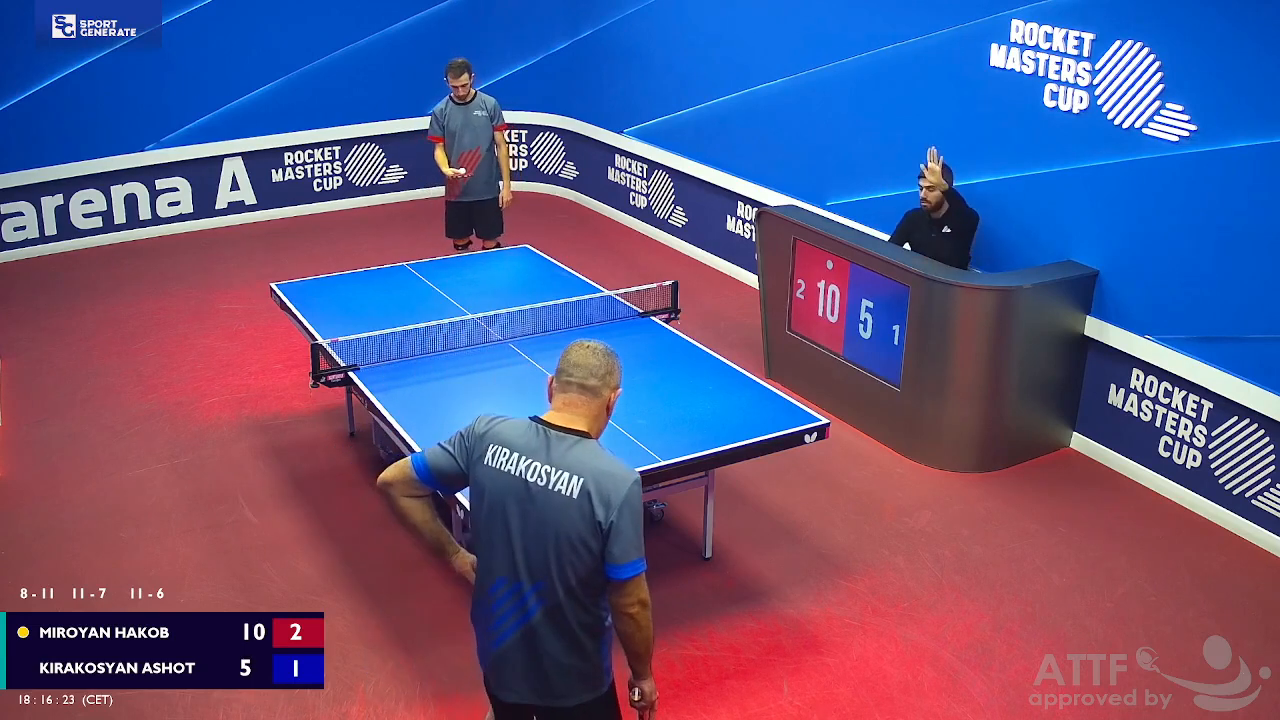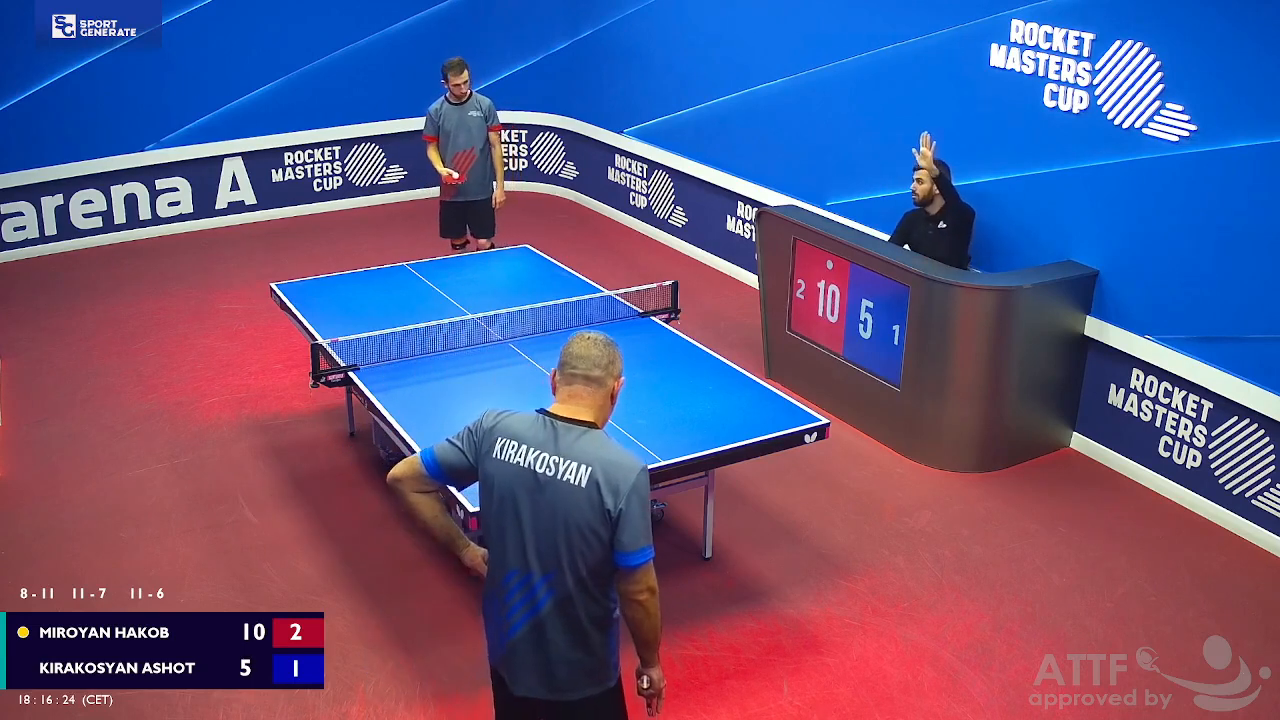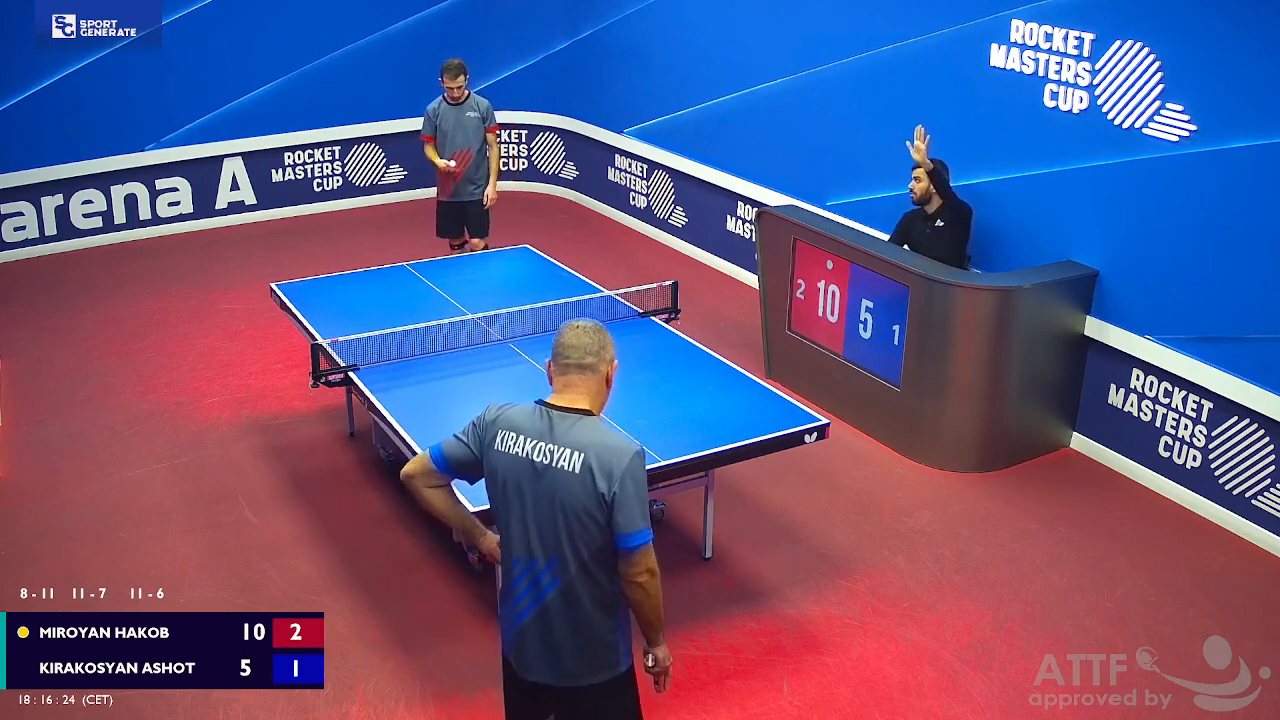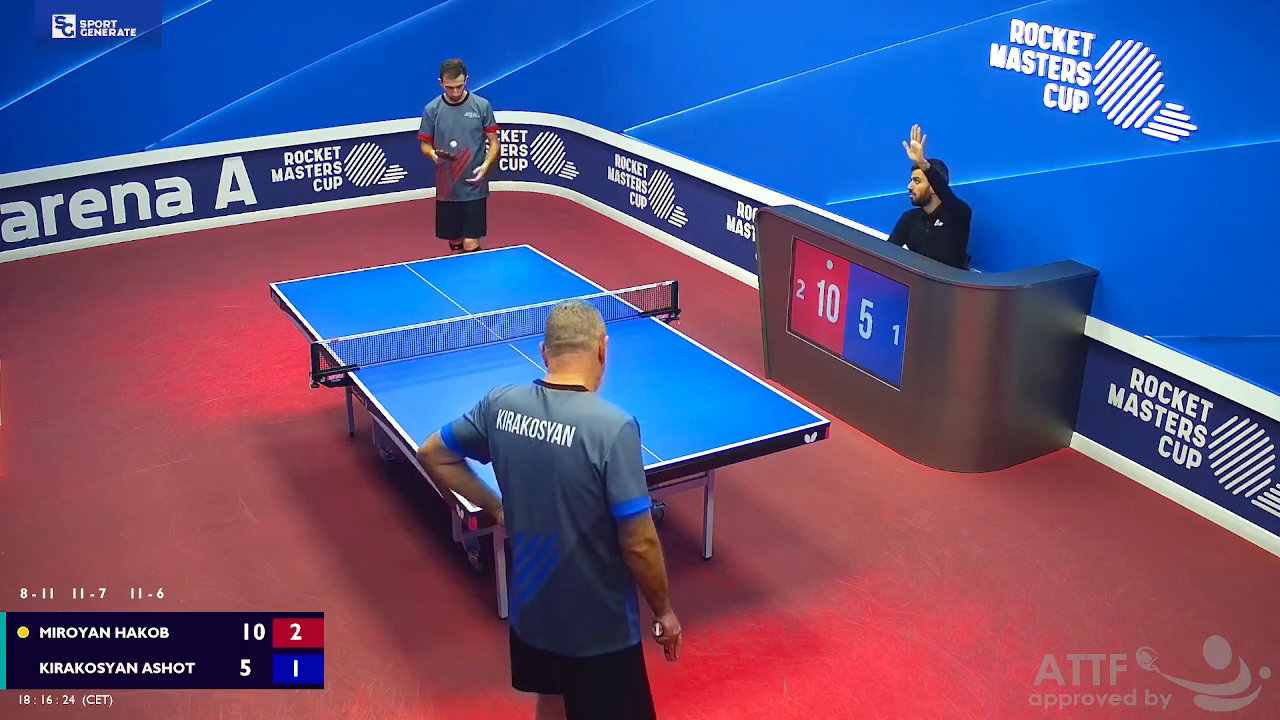
dt=0.2s
person 1, frame 1
left shoulder: (486, 434)
right shoulder: (617, 483)
left elbow: (394, 482)
right elbow: (630, 604)
left wrist: (453, 554)
right wrist: (643, 674)
left hip: (497, 649)
right hip: (573, 674)
person 1, frame 2
left shoulder: (494, 428)
right shoulder: (623, 472)
left elbow: (404, 478)
right elbow: (638, 591)
left wrist: (463, 548)
right wrist: (650, 662)
left hip: (506, 642)
right hip: (580, 665)
person 1, frame 3
left shoulder: (497, 422)
right shoulder: (620, 455)
left elbow: (417, 475)
right elbow: (639, 573)
left wrist: (479, 536)
right wrist: (656, 642)
left hip: (520, 630)
right hip: (592, 651)
person 1, frame 4
left shoulder: (500, 403)
right shoulder: (613, 427)
left elbow: (432, 454)
right elbow: (639, 543)
right wrist: (663, 610)
left hip: (529, 607)
right hip: (599, 623)
person 2, frame 1
left shoulder: (490, 105)
right shoulder: (440, 111)
left elbow: (501, 146)
right elbow: (439, 148)
left wrist: (506, 185)
right wrist: (446, 170)
left hip: (487, 191)
right hip: (456, 193)
left knee: (490, 245)
right knee: (460, 245)
person 2, frame 2
left shoulder: (485, 105)
right shoulder: (435, 111)
left elbow: (496, 146)
right elbow: (432, 147)
left wrist: (500, 185)
right wrist: (441, 169)
left hip: (481, 191)
right hip: (451, 192)
left knee: (484, 245)
right knee: (457, 244)
person 2, frame 3
left shoulder: (482, 106)
right shoulder: (433, 110)
left elbow: (493, 147)
right elbow: (428, 146)
left wrist: (492, 184)
right wrist: (438, 161)
left hip: (477, 190)
right hip: (448, 191)
left knee: (477, 244)
right knee: (456, 245)
person 2, frame 4
left shoulder: (482, 106)
right shoulder: (432, 110)
left elbow: (494, 142)
right elbow: (425, 144)
left wrist: (485, 166)
right wrist: (433, 155)
left hip: (474, 190)
right hip: (446, 191)
left knee: (471, 245)
right knee: (455, 245)
